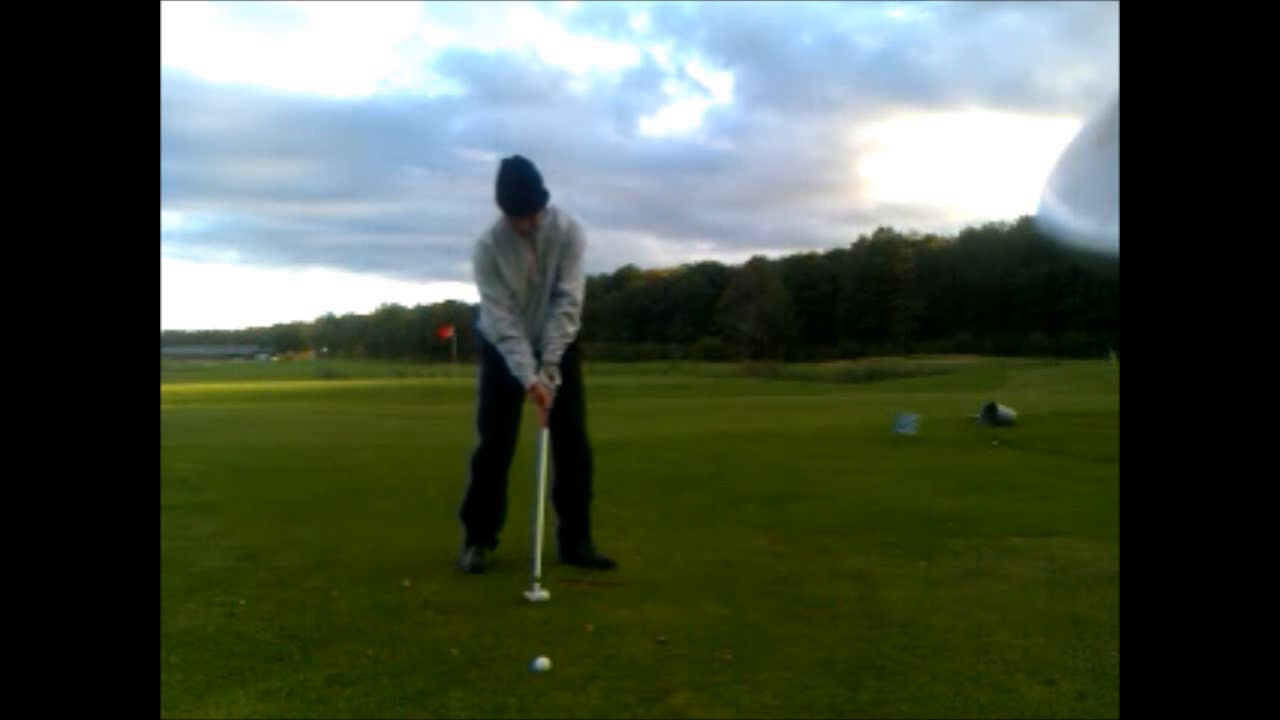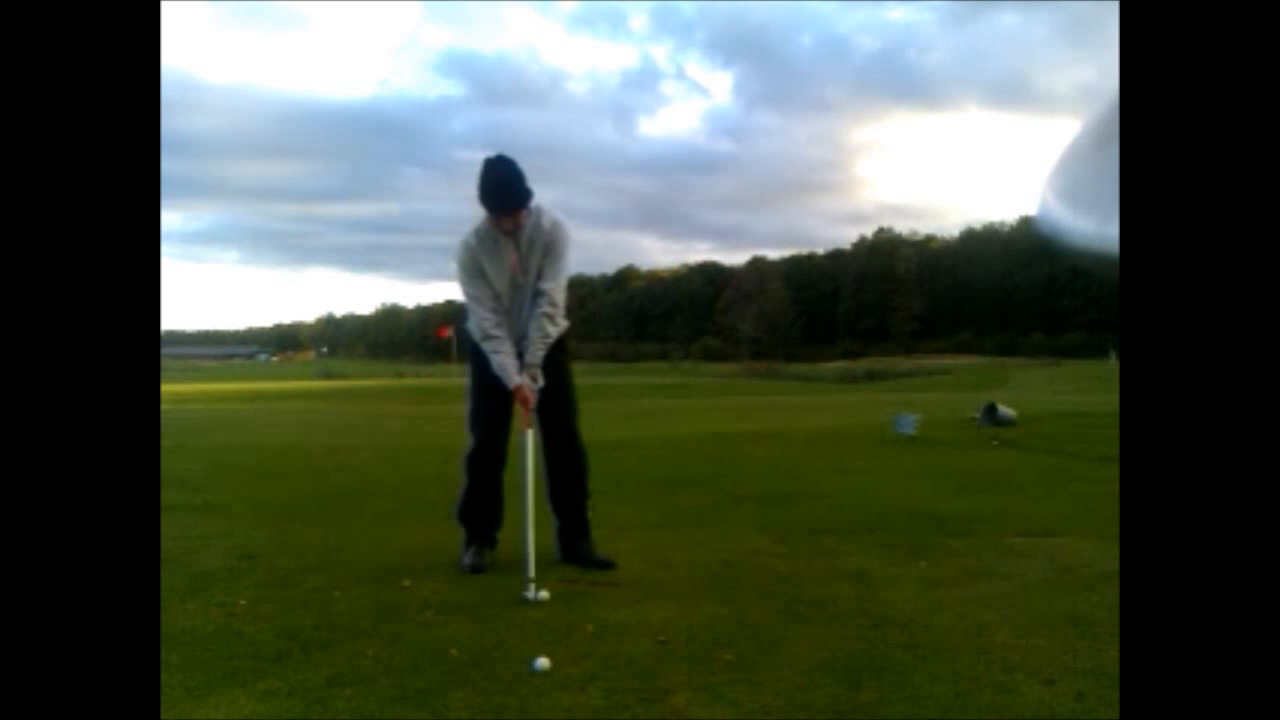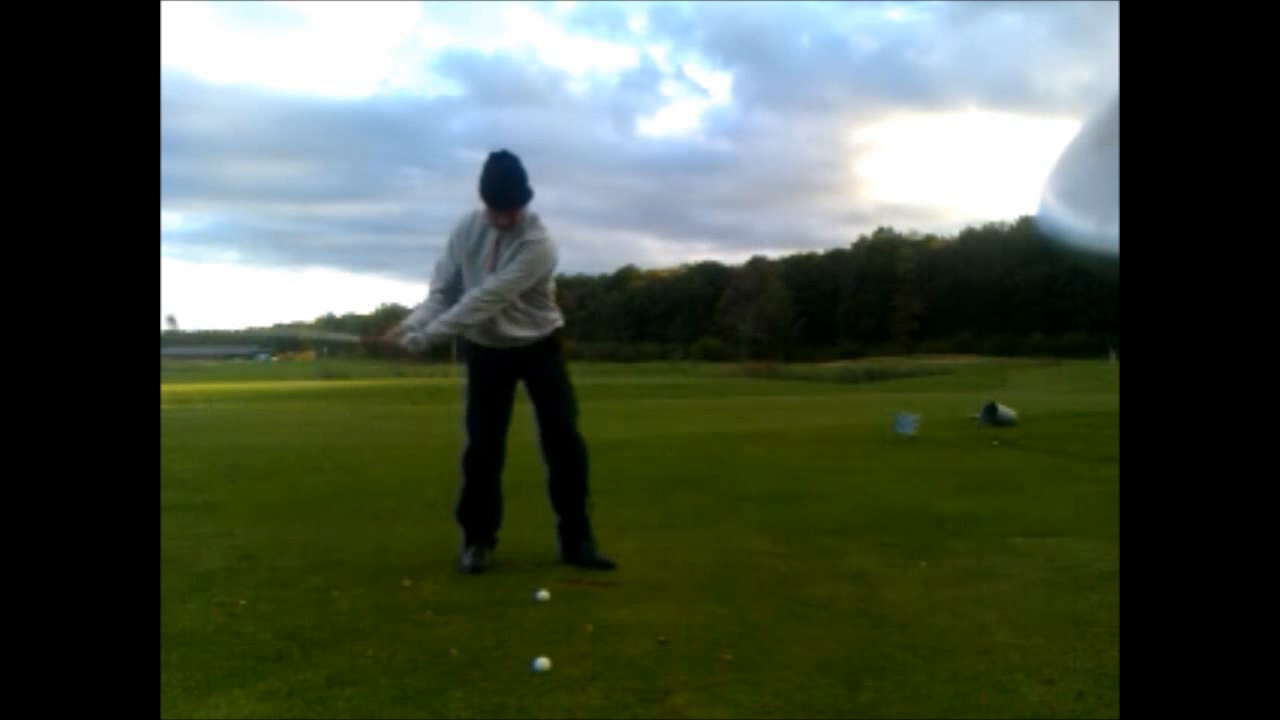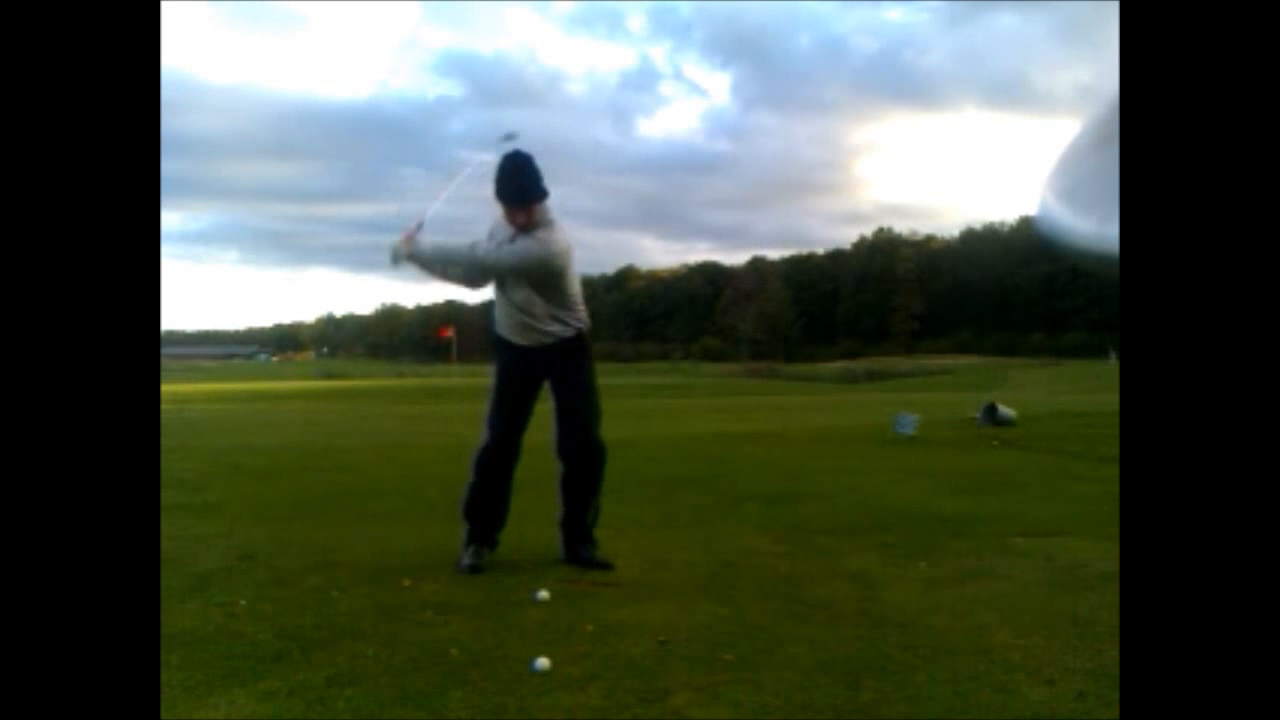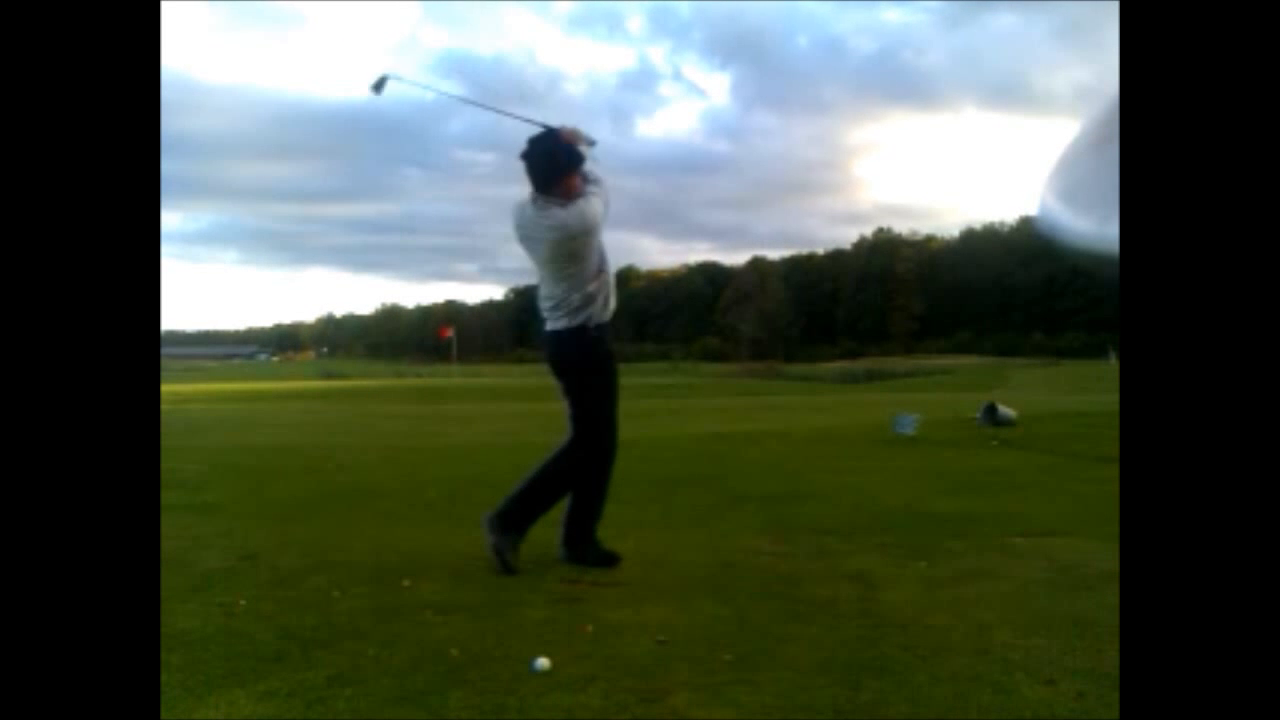
dt=0.4s
person 1, frame 1
left shoulder: (569, 232)
right shoulder: (487, 247)
left elbow: (568, 302)
right elbow: (503, 320)
left wrist: (549, 368)
right wrist: (530, 378)
left hip: (558, 346)
right hip: (502, 349)
left knee: (573, 443)
right knee: (495, 444)
left ankle: (576, 539)
right ankle: (479, 538)
person 1, frame 2
left shoulder: (552, 231)
right shoulder: (472, 247)
left elbow: (549, 302)
right elbow: (486, 321)
left wrist: (532, 368)
right wrist: (512, 378)
left hip: (546, 345)
right hip: (491, 350)
left knee: (565, 442)
right knee: (487, 446)
left ankle: (575, 539)
right ankle: (478, 538)
person 1, frame 3
left shoulder: (539, 245)
right shoulder: (469, 226)
left elbow: (484, 299)
right elbow: (446, 285)
left wrist: (424, 337)
right wrist: (414, 323)
left hip: (539, 346)
right hip: (488, 350)
left knee: (564, 442)
right knee: (483, 446)
left ankle: (577, 538)
right ankle: (478, 538)
person 1, frame 4
left shoulder: (549, 247)
right shoulder: (500, 228)
left elbow: (483, 258)
right elbow: (476, 273)
left wrist: (417, 251)
right wrist: (425, 252)
left hip: (565, 345)
right hip: (515, 347)
left knee: (585, 446)
right knee: (500, 445)
left ankle: (578, 539)
right ankle: (480, 537)
person 1, frame 5
left shoulder: (525, 212)
right shoulder: (577, 220)
right elbow: (598, 192)
left wrist: (561, 149)
right wrist: (571, 147)
left hip: (573, 337)
right hip: (582, 341)
left knee: (597, 440)
right knee: (589, 442)
left ankle: (580, 537)
right ankle: (510, 519)
